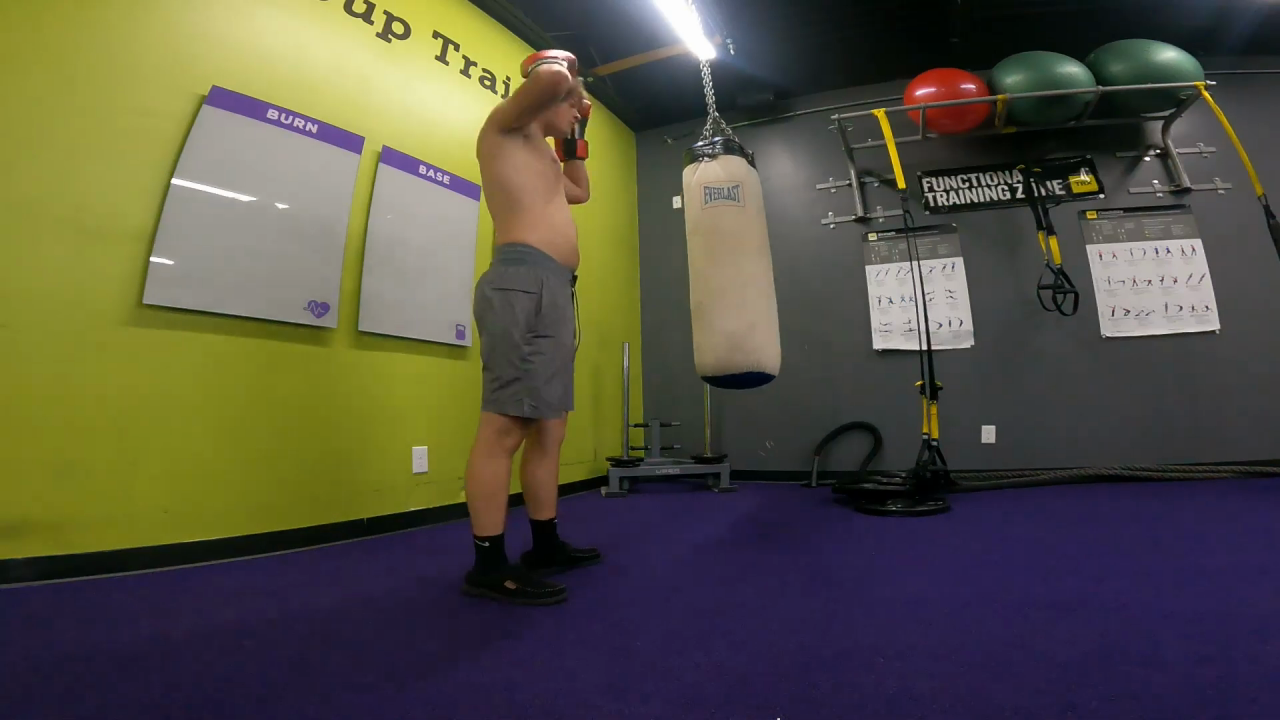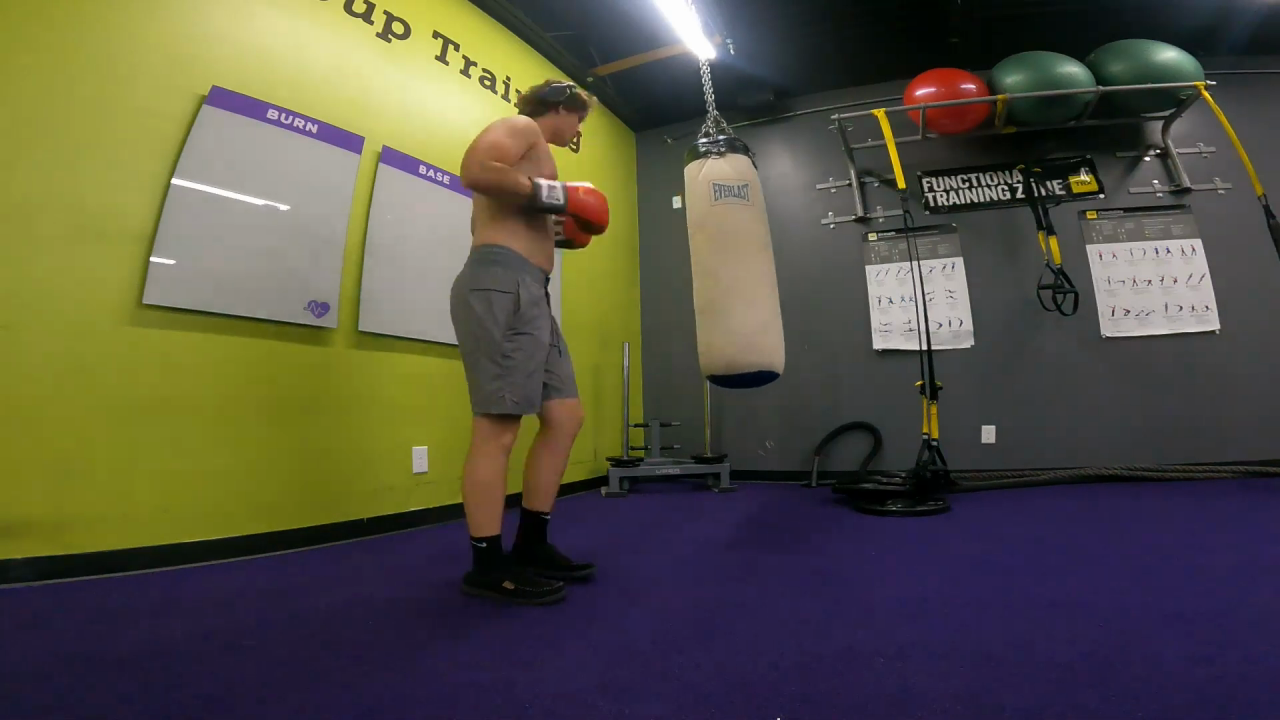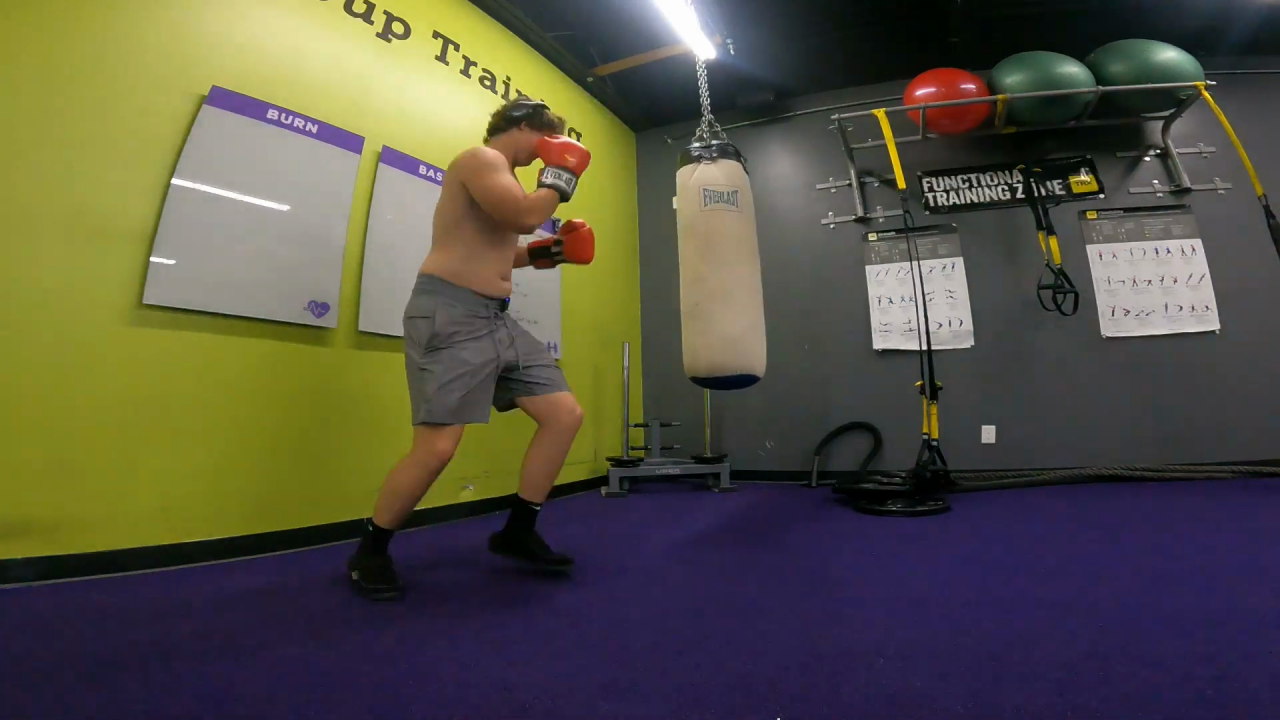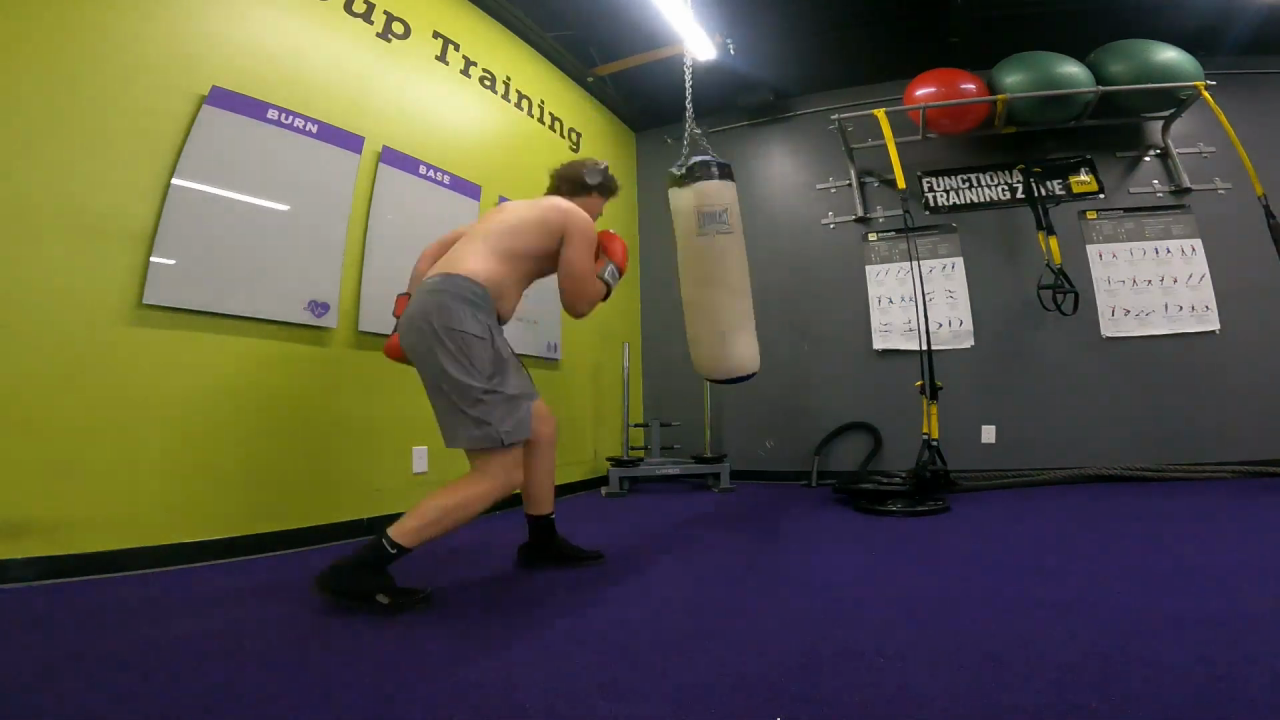
dt=0.2s
person 1, frame 1
left shoulder: (542, 164)
right shoulder: (507, 125)
left elbow: (579, 192)
right elbow: (552, 82)
left wrist: (574, 137)
right wrist: (556, 67)
left hip: (546, 292)
right hip: (528, 288)
left knee: (547, 429)
right knee: (504, 432)
left ankle: (547, 545)
right ankle: (488, 567)
person 1, frame 2
left shoulder: (531, 155)
right shoulder: (516, 130)
right elbow: (474, 169)
left wrist: (560, 229)
right wrist: (552, 196)
left hip: (521, 294)
right hip: (502, 289)
left knee: (565, 419)
right knee: (497, 432)
left ankle: (531, 544)
right ankle: (487, 567)
person 1, frame 3
left shoulder: (497, 175)
right shoulder: (479, 160)
right elbow: (518, 216)
left wrist: (545, 252)
right wrist: (557, 180)
left hip: (493, 318)
right hip: (447, 319)
left knee: (565, 415)
right knee: (436, 449)
left ankle: (518, 530)
right ankle: (372, 550)
person 1, frame 4
left shoulder: (518, 213)
right shoulder: (576, 219)
left elbow: (433, 250)
right elbow: (580, 305)
left wrist: (407, 309)
right wrist: (608, 272)
right hip: (456, 322)
left knee: (542, 428)
right knee: (499, 475)
left ankle: (544, 541)
right ankle: (364, 566)
